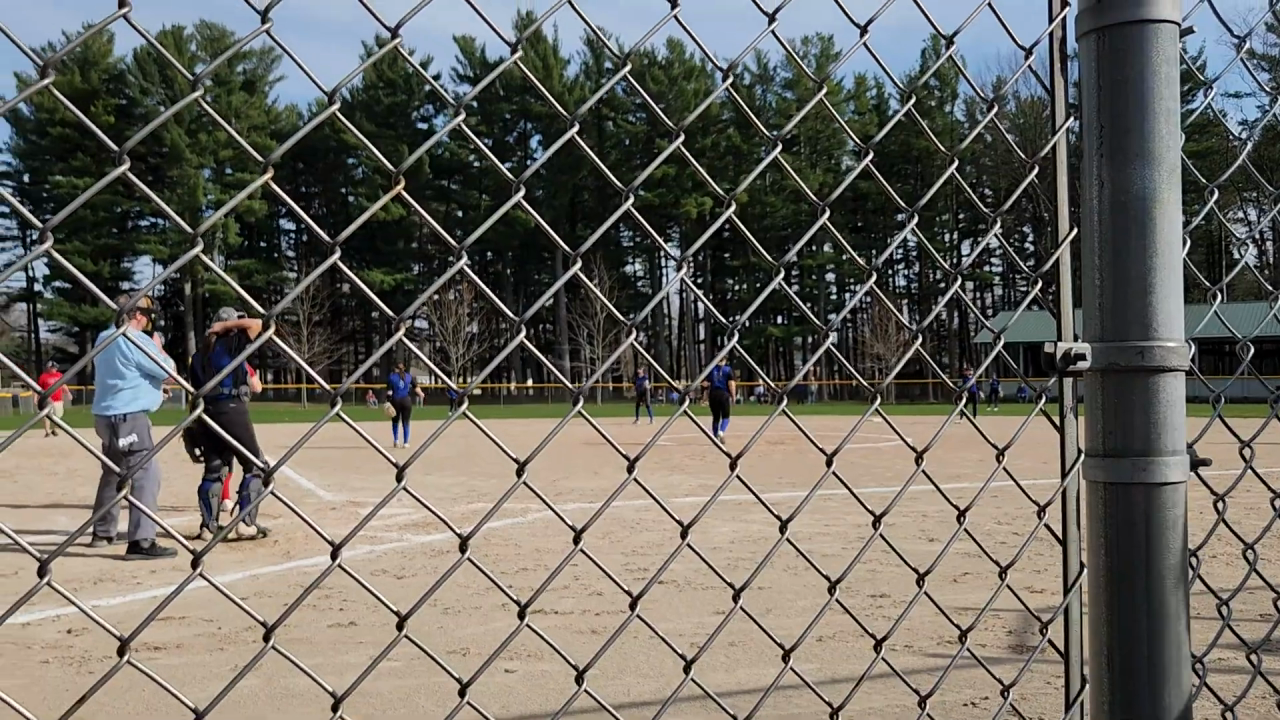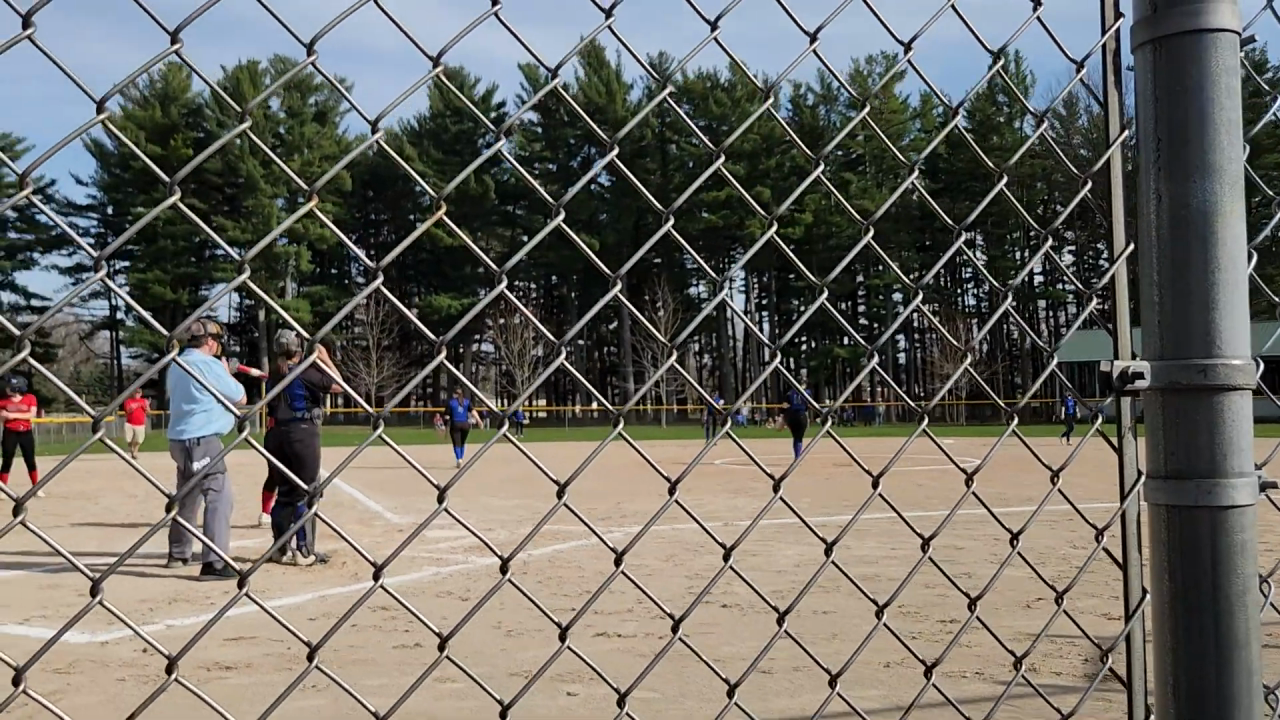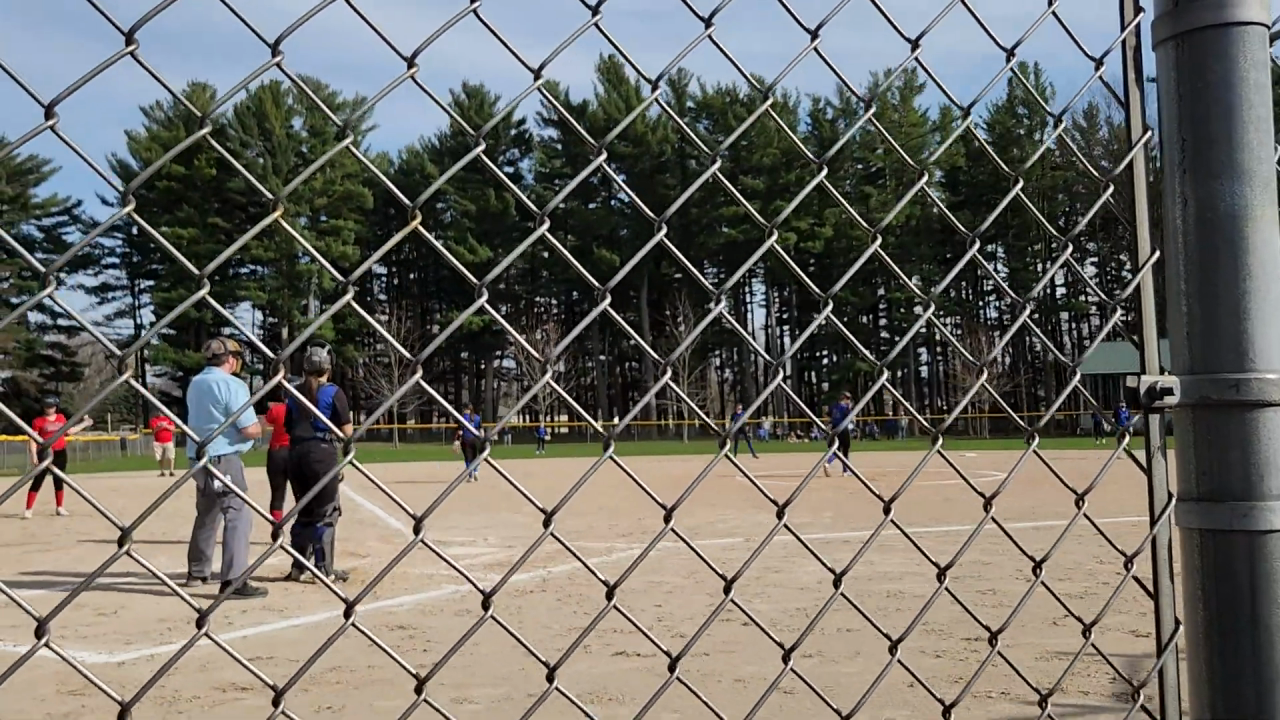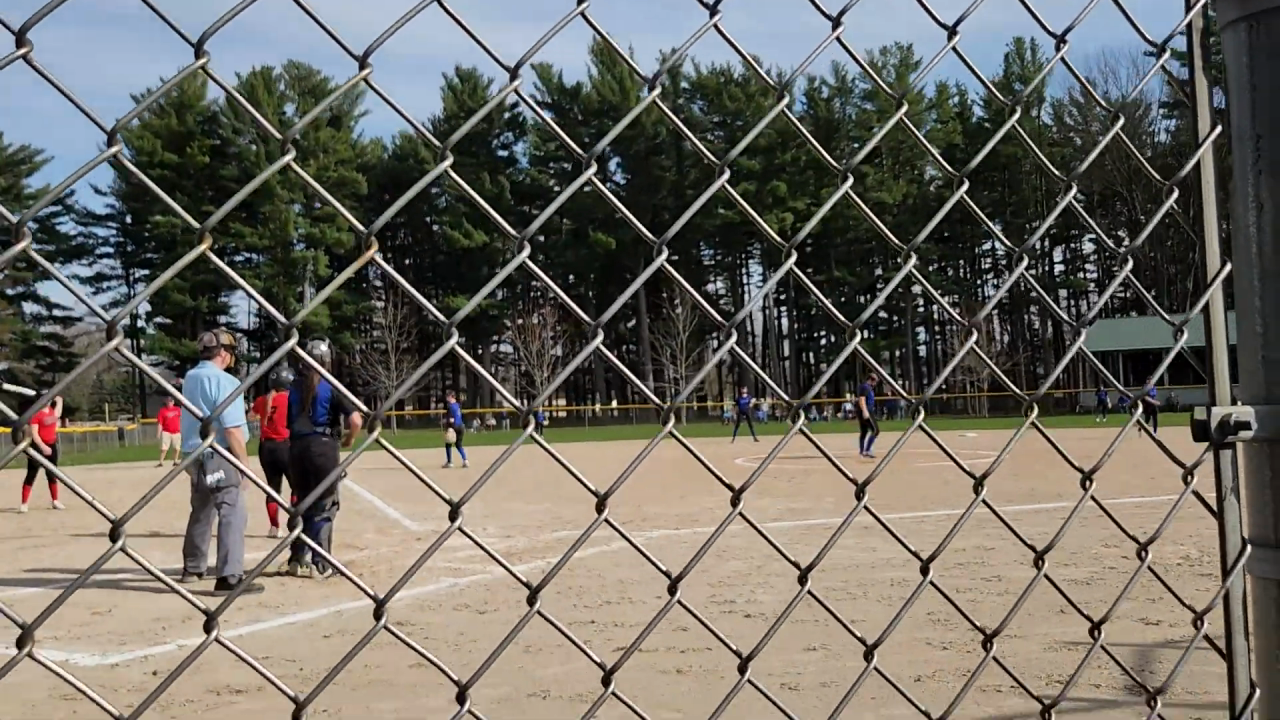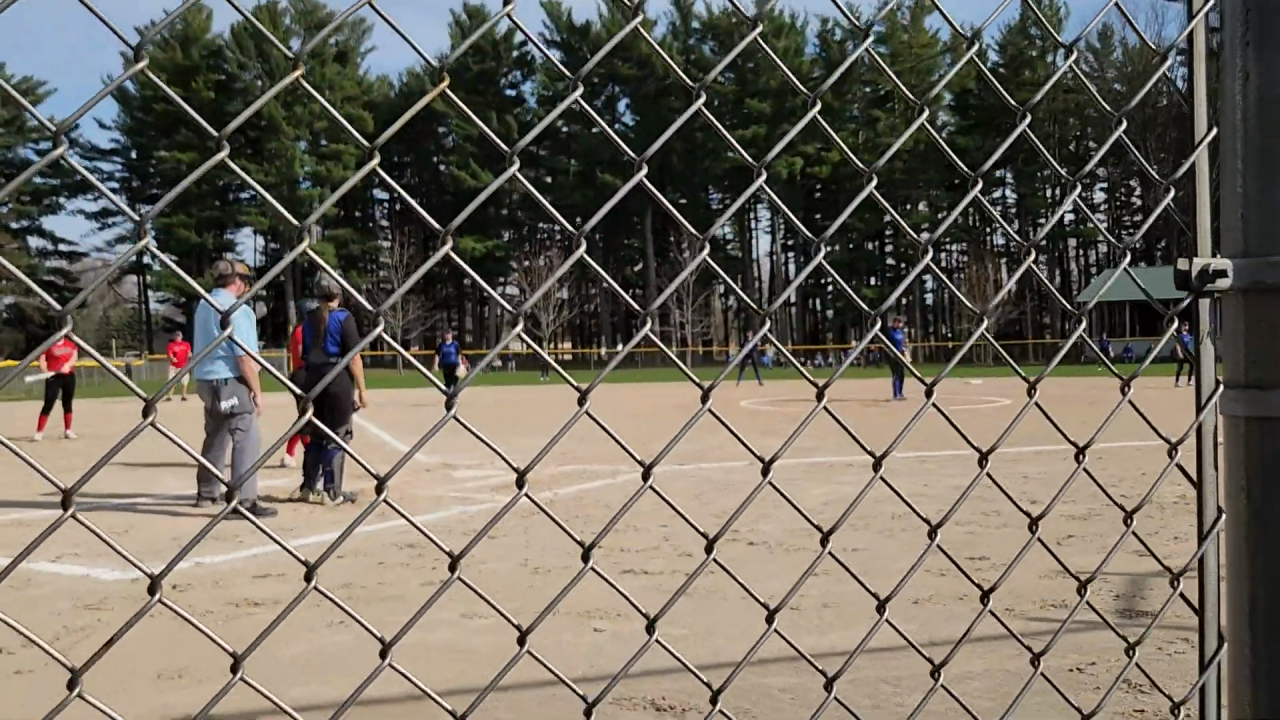
dt=0.7s
person 1, frame 1
left shoulder: (103, 339)
right shoulder: (136, 340)
right elbow: (170, 373)
left wrist: (155, 389)
right wrist: (158, 348)
left hip: (106, 416)
right hip: (128, 418)
left knee: (113, 474)
right knee: (147, 475)
left ankle: (102, 532)
right ankle: (141, 542)
person 1, frame 2
left shoulder: (176, 366)
right shoulder: (208, 365)
right elbow: (240, 398)
right wrist: (227, 372)
left hip: (180, 439)
right hip: (202, 441)
left knee: (187, 497)
right knee: (219, 497)
left ankle: (178, 553)
right ankle: (214, 563)
person 1, frame 3
left shoulder: (195, 383)
right shoulder: (231, 384)
right elbow: (249, 427)
right wrist: (259, 431)
left hip: (199, 457)
right hip: (222, 458)
left knee: (207, 515)
right knee: (239, 516)
left ankle: (197, 572)
right ankle: (233, 581)
person 1, frame 4
left shoulder: (190, 377)
right shoulder: (224, 380)
right elbow: (232, 428)
right wrist: (244, 462)
left hip: (194, 453)
right hip: (217, 455)
left knee: (201, 511)
right knee: (233, 512)
left ankle: (193, 568)
right ankle: (229, 578)
person 1, frame 5
left shoulder: (202, 306)
right shoulder: (237, 310)
right elbow: (244, 357)
right wrist: (257, 391)
left hip: (206, 380)
right hip: (230, 382)
left knee: (215, 438)
right knee: (246, 439)
left ankle: (206, 493)
right ankle: (244, 502)
person 2, frame 1
left shoulder: (200, 355)
right shoulder: (231, 345)
left elbow: (194, 392)
right elbow: (256, 324)
left wrist: (192, 426)
right wrist: (226, 326)
left hip: (208, 413)
right hip: (233, 411)
left knee: (213, 471)
right knee: (254, 465)
left ankle: (208, 527)
right ankle: (246, 522)
person 2, frame 2
left shoulder: (273, 378)
right shoulder: (306, 372)
left elbow: (272, 414)
right elbow: (339, 385)
right wrist: (324, 358)
left hip: (278, 434)
right hip: (304, 434)
left knee: (285, 493)
right knee: (307, 493)
left ankle: (281, 549)
right ankle: (304, 552)
person 2, frame 3
left shoulder: (295, 393)
right shoulder: (333, 392)
left elbow: (289, 428)
right elbow: (347, 431)
right wrist: (335, 430)
left hip: (296, 453)
right hip: (322, 453)
left knee: (304, 512)
right knee: (326, 513)
left ankle: (299, 567)
right ankle: (324, 570)
person 2, frame 4
left shoulder: (295, 387)
right shoulder: (331, 386)
left elbow: (290, 423)
right elbow: (356, 420)
right wrist: (348, 436)
left hip: (297, 447)
right hip: (323, 447)
left knee: (303, 505)
right knee: (324, 507)
left ankle: (296, 561)
right ankle: (321, 565)
person 2, frame 5
left shoulder: (309, 319)
right shoulder: (343, 317)
left elbow: (306, 355)
right elbow: (353, 357)
right wrist: (362, 389)
left hip: (311, 379)
right hip: (337, 379)
left knee: (316, 435)
right knee: (337, 437)
left ankle: (308, 488)
right ankle: (332, 492)
